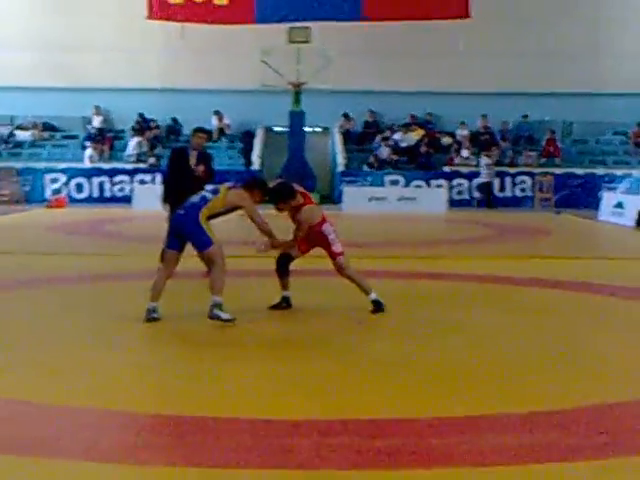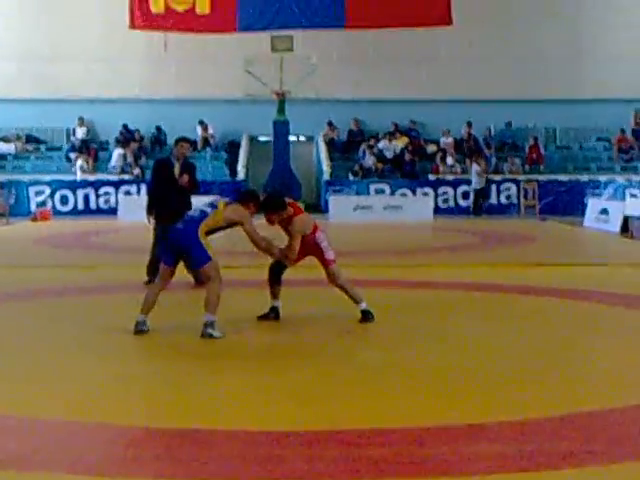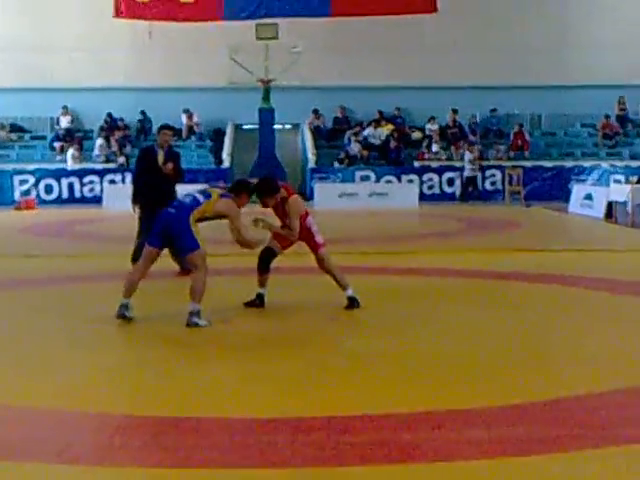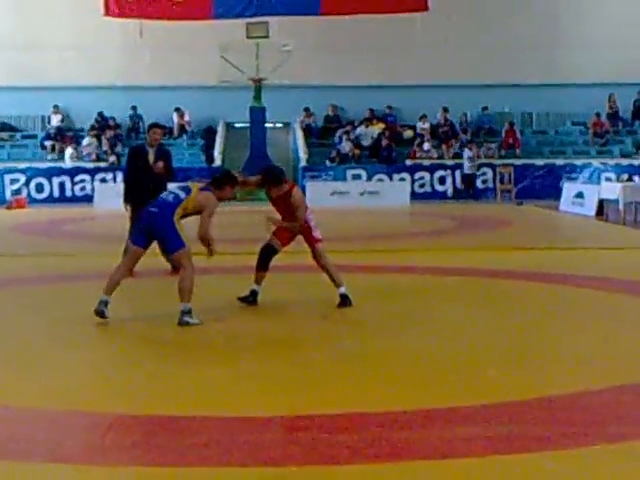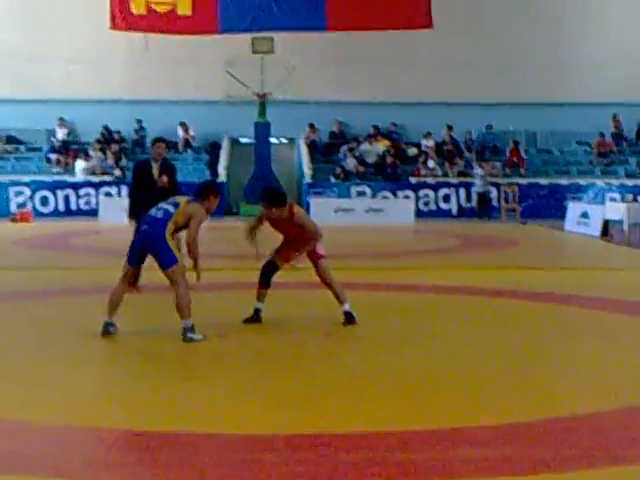
dt=0.2s
person 1, frame 1
left shoulder: (229, 189)
right shoulder: (242, 196)
right elbow: (261, 223)
right wrist: (274, 240)
left hip: (179, 216)
right hip: (194, 219)
left knee: (167, 268)
right knee: (218, 262)
left ankle: (151, 310)
right ankle: (216, 307)
person 1, frame 2
left shoulder: (223, 204)
right shoulder: (240, 212)
right elbow: (259, 242)
right wrist: (274, 251)
left hip: (176, 231)
right hip: (192, 235)
left knee: (160, 282)
right knee: (214, 280)
left ankle: (141, 322)
right ankle: (208, 326)
person 1, frame 3
left shoulder: (214, 191)
right shoulder: (232, 207)
right elbow: (240, 239)
right wrist: (255, 243)
left hip: (166, 215)
right hip: (182, 221)
left knee: (142, 265)
right knee: (200, 268)
left ankle: (124, 306)
right ankle: (194, 315)
person 1, frame 4
left shoulder: (194, 186)
right shoulder: (211, 199)
right elbow: (202, 233)
right wrist: (210, 246)
left hip: (148, 213)
right hip: (165, 219)
left knee: (126, 264)
right knee: (186, 267)
left ankle: (103, 303)
right ankle: (186, 313)
person 1, frame 5
left shoulder: (181, 200)
right shoulder: (199, 210)
right elbow: (191, 239)
right wrist: (196, 262)
left hip: (141, 231)
right hip: (159, 236)
left knee: (125, 282)
right knee: (181, 283)
left ankle: (108, 323)
right ankle: (189, 330)
person 2, frame 1
left shoulder: (206, 157)
right shoulder: (177, 152)
left elbow: (211, 178)
right elbow: (169, 175)
left wrist: (204, 173)
right wrist: (166, 197)
right hip: (177, 200)
left ankle: (209, 264)
person 2, frame 2
left shoulder: (190, 167)
right shoulder: (160, 163)
left elbow: (195, 188)
right elbow: (153, 186)
left wrist: (188, 183)
right wrist: (150, 209)
left hip: (183, 212)
right hip: (163, 212)
right knee: (159, 245)
left ankle: (197, 276)
right ankle: (152, 276)
person 2, frame 3
left shoulder: (174, 154)
right shoulder: (144, 152)
left elbow: (180, 177)
right elbow: (137, 176)
left wrist: (172, 171)
right wrist: (135, 198)
left hip: (168, 200)
right hip: (148, 200)
right knee: (143, 233)
left ankle: (183, 264)
person 2, frame 4
left shoulder: (165, 153)
right shoulder: (135, 151)
left elbow: (171, 175)
right elbow: (128, 175)
left wrist: (163, 170)
right wrist: (127, 198)
right hip: (139, 199)
left ankle: (174, 263)
person 2, frame 5
left shoulder: (170, 167)
right shoulder: (139, 166)
left elbow: (176, 190)
right elbow: (133, 190)
left wrist: (167, 184)
right wrist: (132, 212)
right hip: (144, 213)
right ankle: (133, 280)
person 3, frame 1
left shoulder: (303, 215)
right shoulder: (294, 191)
left elbow: (295, 243)
right elbow: (280, 184)
left hip: (324, 234)
right hip: (308, 234)
left knee: (344, 270)
right knee: (282, 260)
left ankle: (375, 300)
right ankle: (285, 299)
person 3, frame 2
left shoulder: (296, 222)
right shoulder: (283, 204)
left elbow: (292, 255)
left hip: (317, 243)
right hip: (300, 242)
left knee: (336, 279)
right knee: (275, 269)
left ankle: (365, 310)
right ankle: (274, 310)
person 3, frame 3
left shoulder: (292, 203)
right shoulder: (274, 188)
left elbow: (294, 236)
left wrist: (270, 227)
left hip: (306, 228)
right hip: (288, 227)
left knee: (324, 263)
right knee: (265, 256)
left ankle: (351, 297)
right ankle: (260, 298)
person 3, frame 4
left shoulder: (295, 195)
right shoulder: (267, 183)
left elbow: (300, 224)
right elbow: (246, 183)
left wrist: (278, 222)
right wrist: (241, 180)
left hip: (304, 223)
right hip: (287, 223)
left knee: (321, 259)
right knee: (265, 253)
left ankle: (343, 294)
right ankle: (253, 295)
person 3, frame 5
left shoulder: (297, 213)
right shoulder: (266, 213)
left elbow: (317, 235)
right elbow: (253, 228)
left wrist: (302, 252)
right wrist: (251, 236)
left hip: (308, 242)
right hip: (290, 243)
left knee: (325, 275)
right knee: (266, 270)
left ankle: (347, 312)
right ankle: (257, 312)
